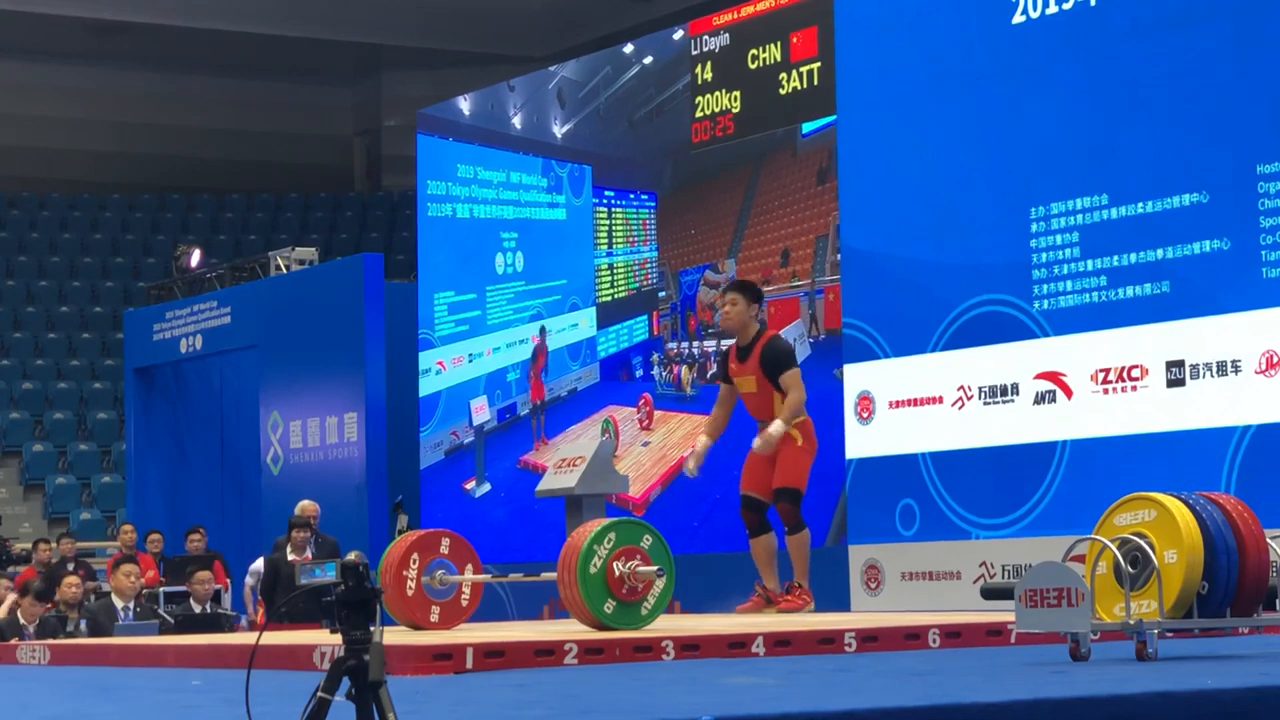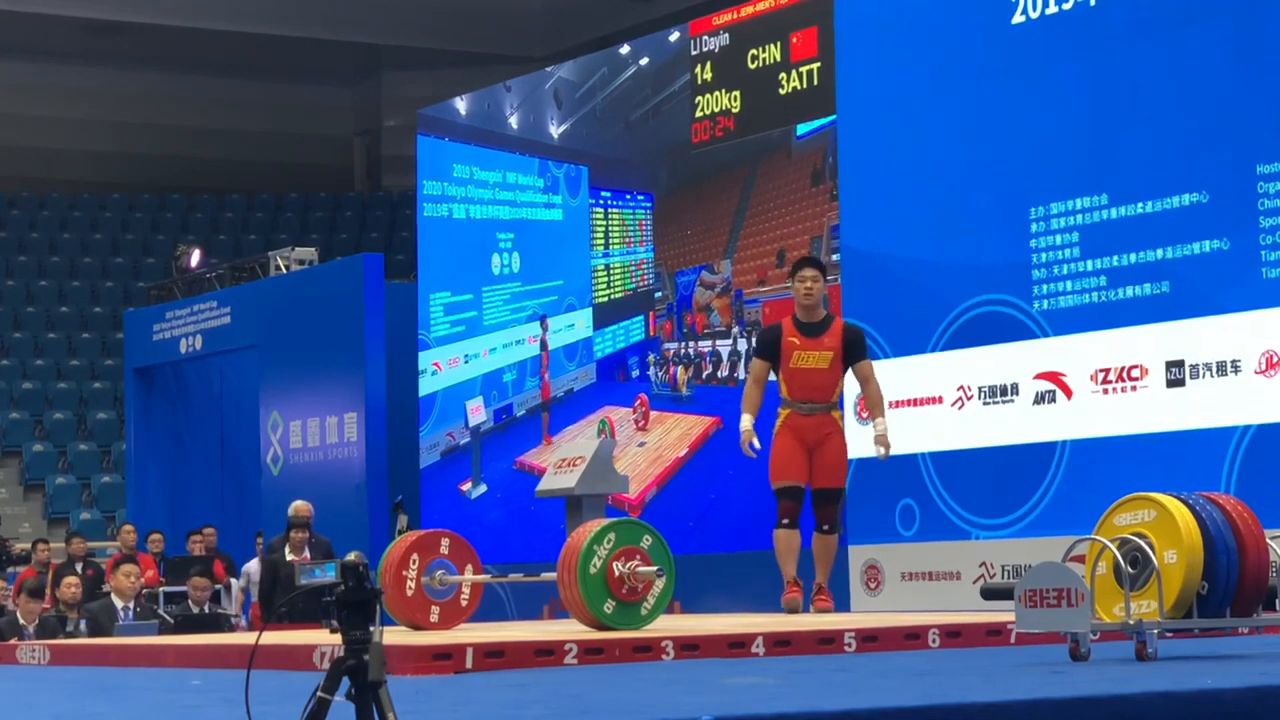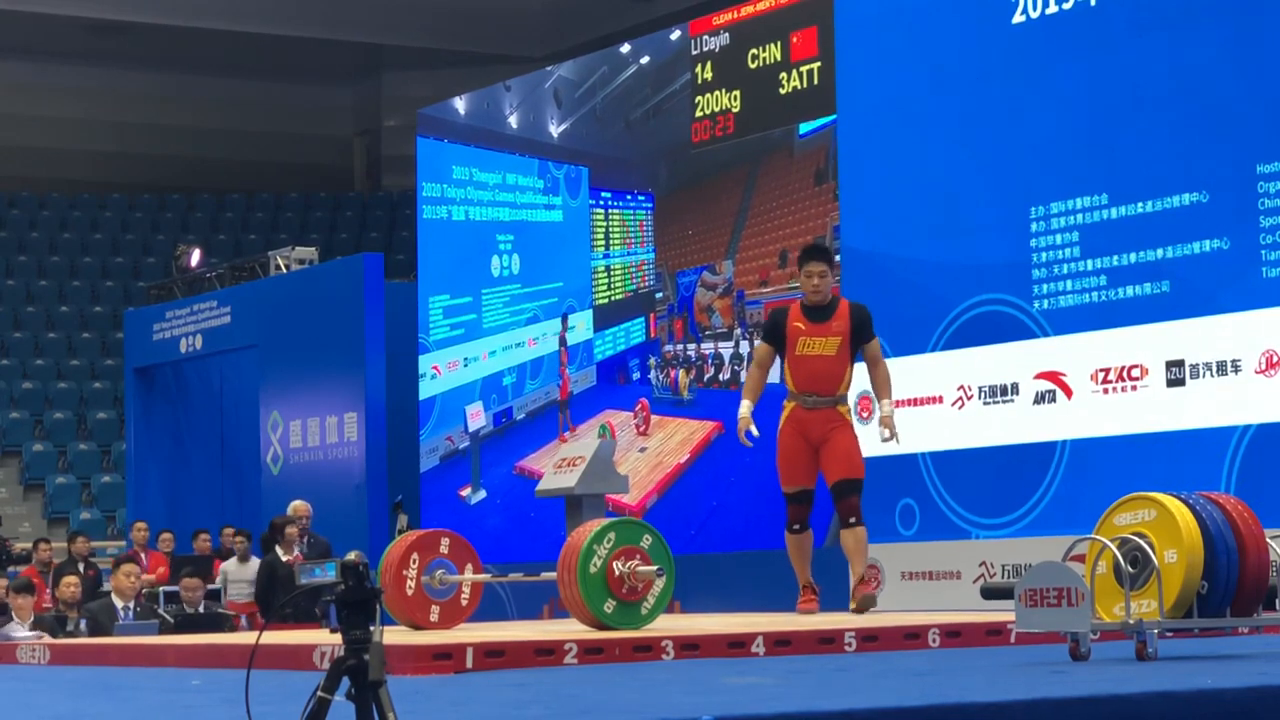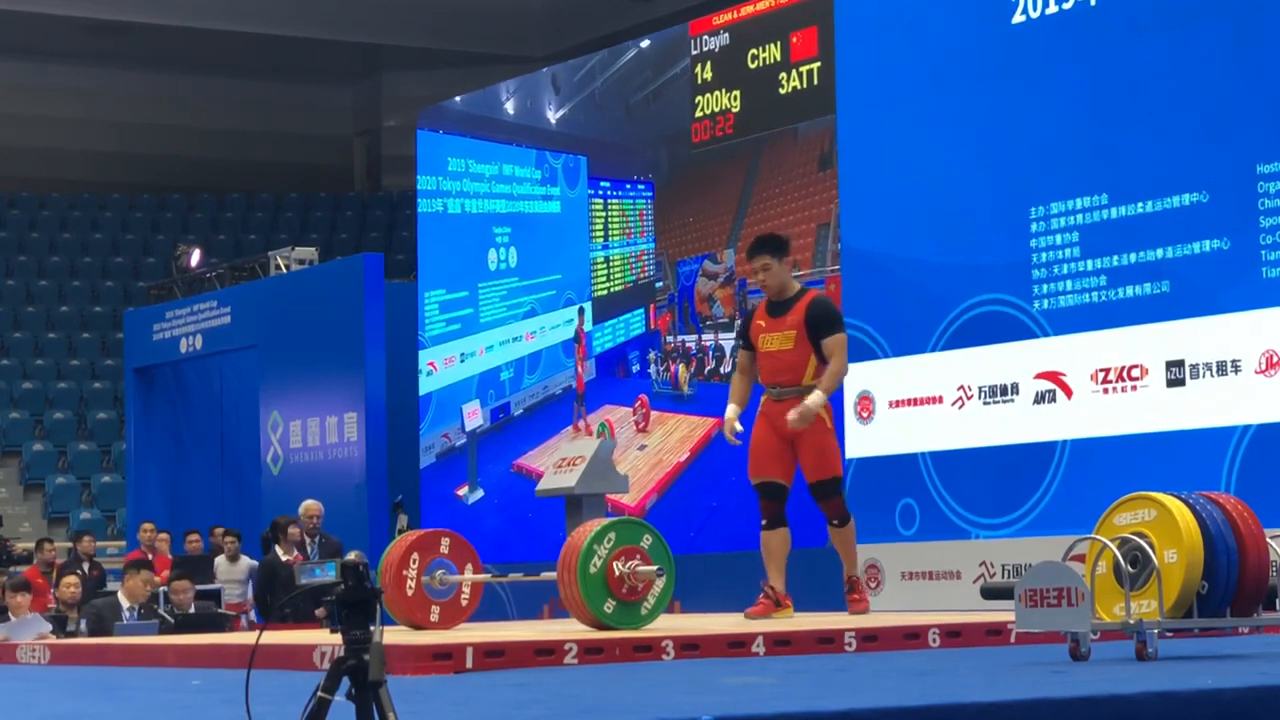
dt=1s
person 1, frame 1
left shoulder: (775, 347)
right shoulder: (730, 356)
left elbow: (797, 394)
right elbow: (723, 405)
left wrist: (777, 430)
right wrist: (703, 444)
left hip: (793, 433)
right hip: (765, 435)
left knee: (787, 506)
right knee: (751, 511)
left ankle: (801, 589)
right ankle: (771, 591)
person 1, frame 2
left shoulder: (847, 334)
right shoulder: (774, 334)
left elbow: (868, 382)
right elbow: (756, 381)
left wrist: (880, 426)
right wrist: (746, 423)
left hip: (829, 427)
right hip: (790, 426)
left knee: (827, 511)
right knee: (787, 507)
left ankle: (820, 588)
right ankle: (790, 584)
person 1, frame 3
left shoulder: (855, 315)
right shoulder: (781, 319)
left elbow: (876, 363)
right elbow: (759, 366)
left wrist: (886, 407)
right wrist: (745, 409)
left hip: (837, 419)
right hip: (795, 420)
left knee: (849, 502)
right knee: (797, 509)
left ankle: (861, 584)
right ankle: (807, 588)
person 1, frame 4
left shoulder: (818, 307)
right shoulder: (753, 318)
left elbow: (838, 361)
right elbow: (744, 370)
left wrist: (815, 400)
right wrist: (732, 411)
left hip: (809, 410)
right hip: (769, 412)
left knee: (830, 500)
right knee: (769, 504)
left ankle: (853, 581)
right ankle: (776, 594)
